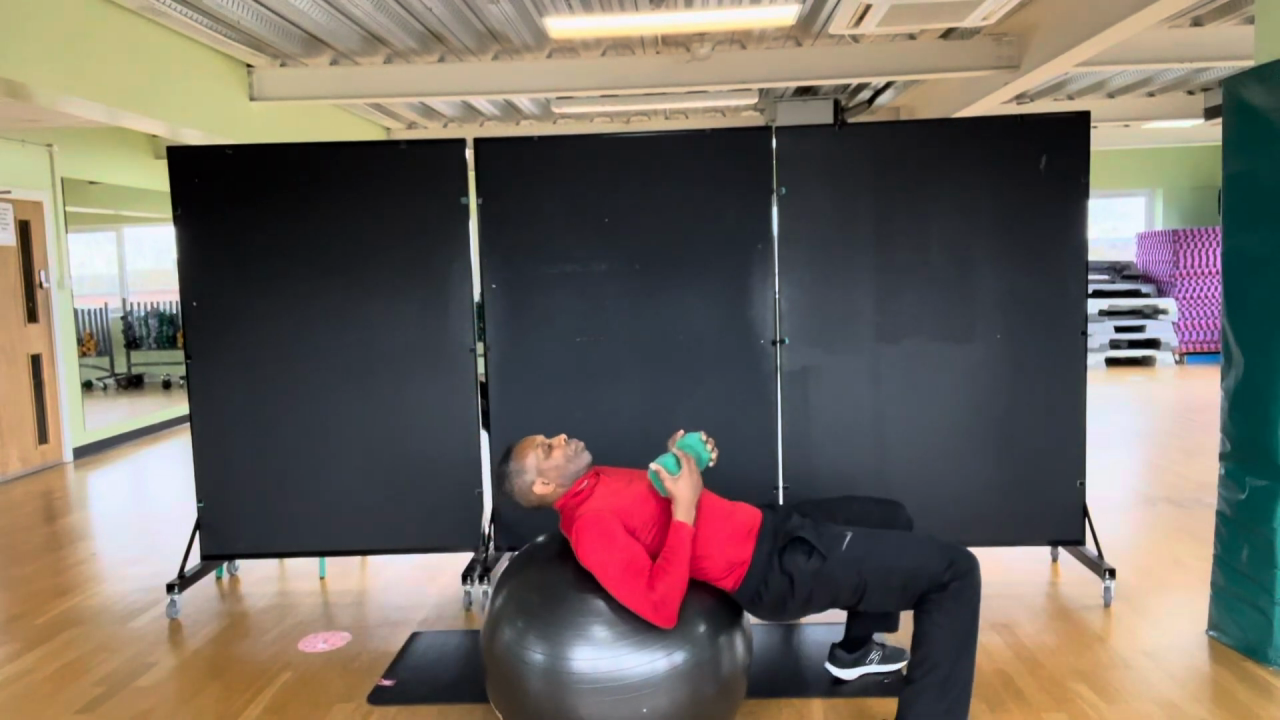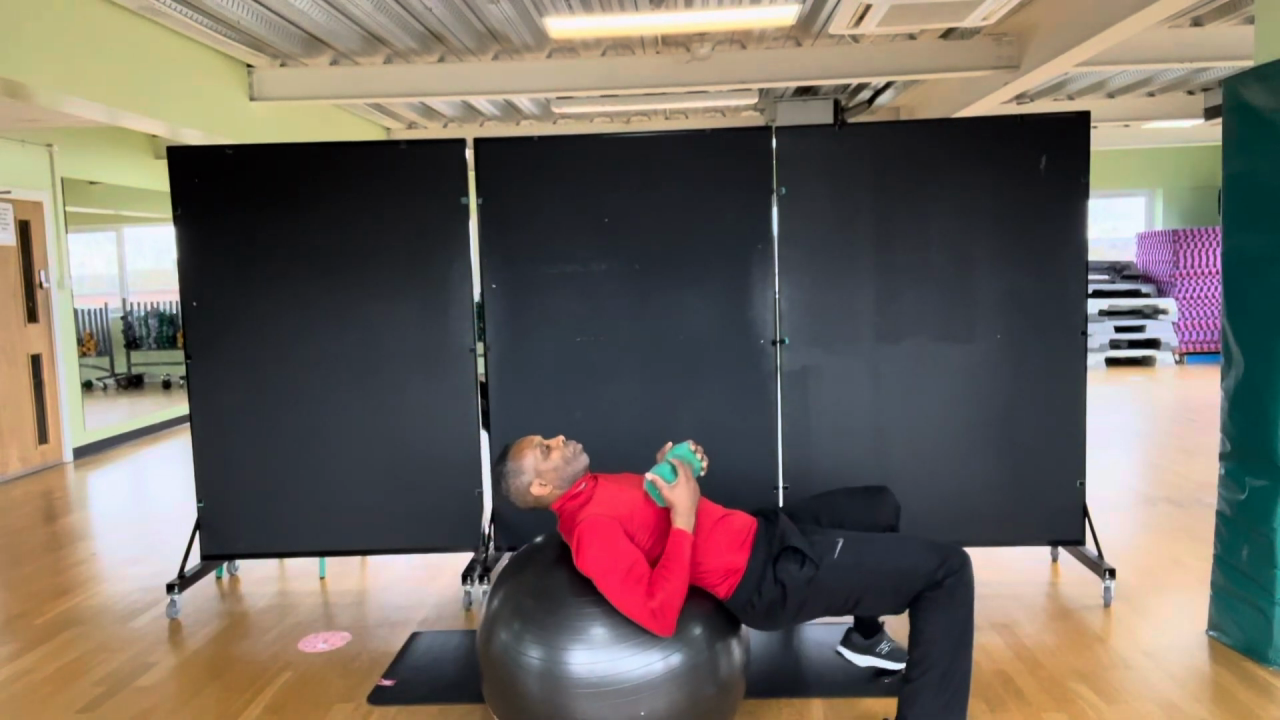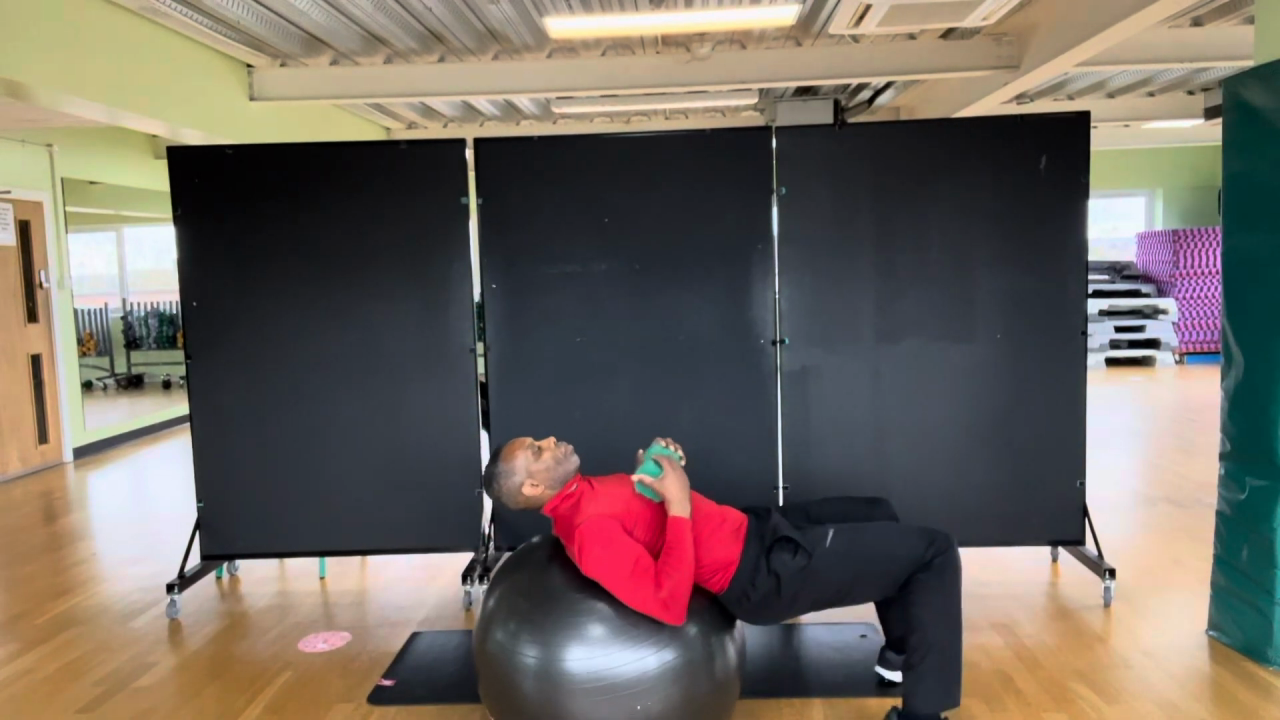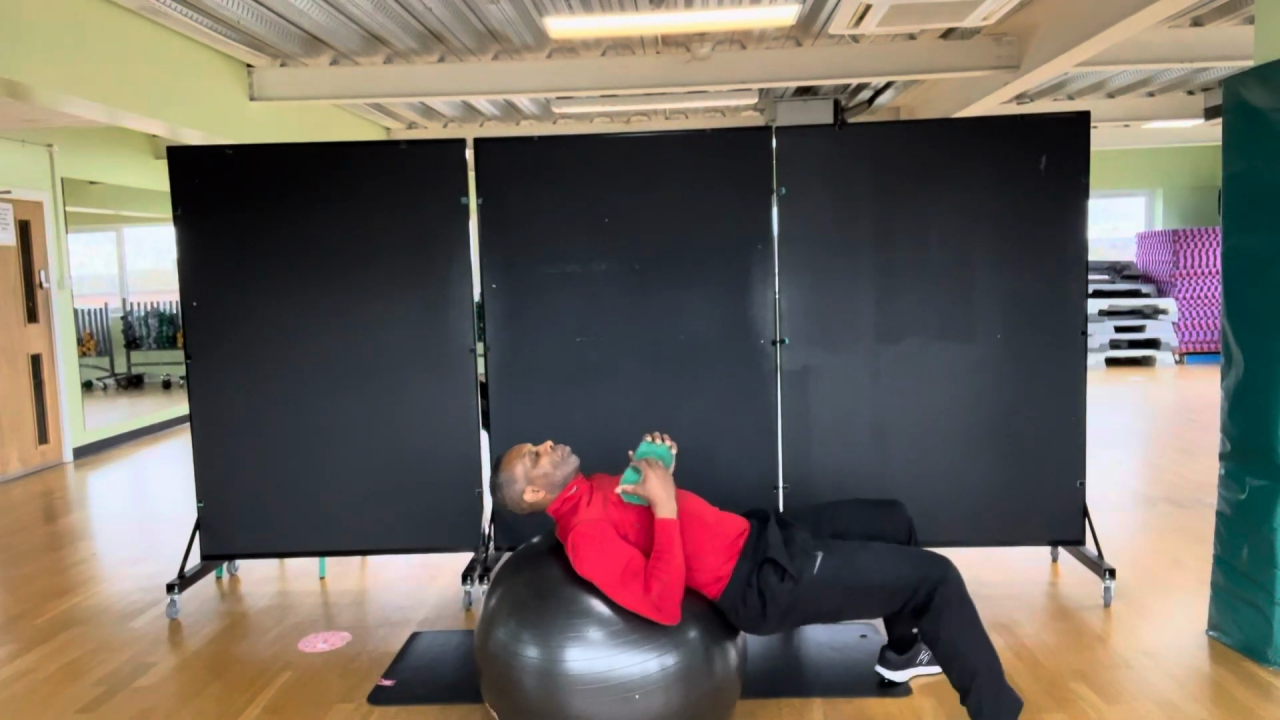
dt=0.3s
person 1, frame 1
left shoulder: (594, 482)
right shoulder: (590, 523)
right elbow: (662, 606)
left wrist: (680, 461)
right wrist: (684, 506)
left hip: (771, 526)
right hip: (778, 564)
left knee: (894, 519)
right knee: (954, 569)
left ankle: (854, 650)
person 1, frame 2
left shoulder: (588, 491)
right shoulder: (591, 529)
right elbow: (660, 614)
left wrist: (672, 474)
right wrist: (683, 512)
left hip: (763, 535)
right hip: (770, 576)
left knee: (879, 504)
right knee: (947, 568)
left ankle: (863, 638)
person 1, frame 3
left shoulder: (577, 494)
right shoulder: (590, 529)
right elbow: (670, 604)
left wrist: (658, 472)
right wrist: (678, 503)
left hip: (755, 530)
right hip: (766, 571)
left knee: (877, 515)
right knee: (934, 551)
left ankle: (902, 650)
person 1, frame 4
left shoulder: (589, 490)
right shoulder: (585, 534)
right elbow: (665, 605)
left wrist: (653, 467)
right wrist: (663, 503)
left hip: (762, 534)
right hip: (764, 580)
left knee: (892, 520)
right knee: (934, 575)
left ankle: (901, 651)
